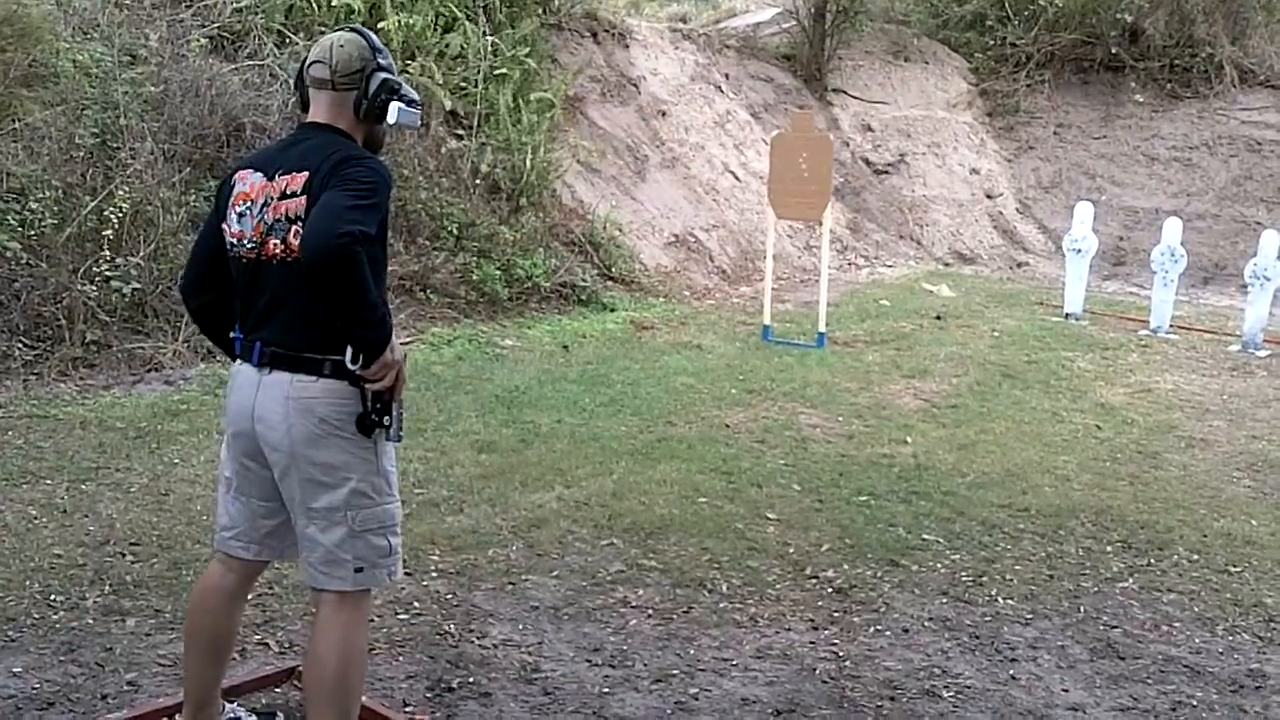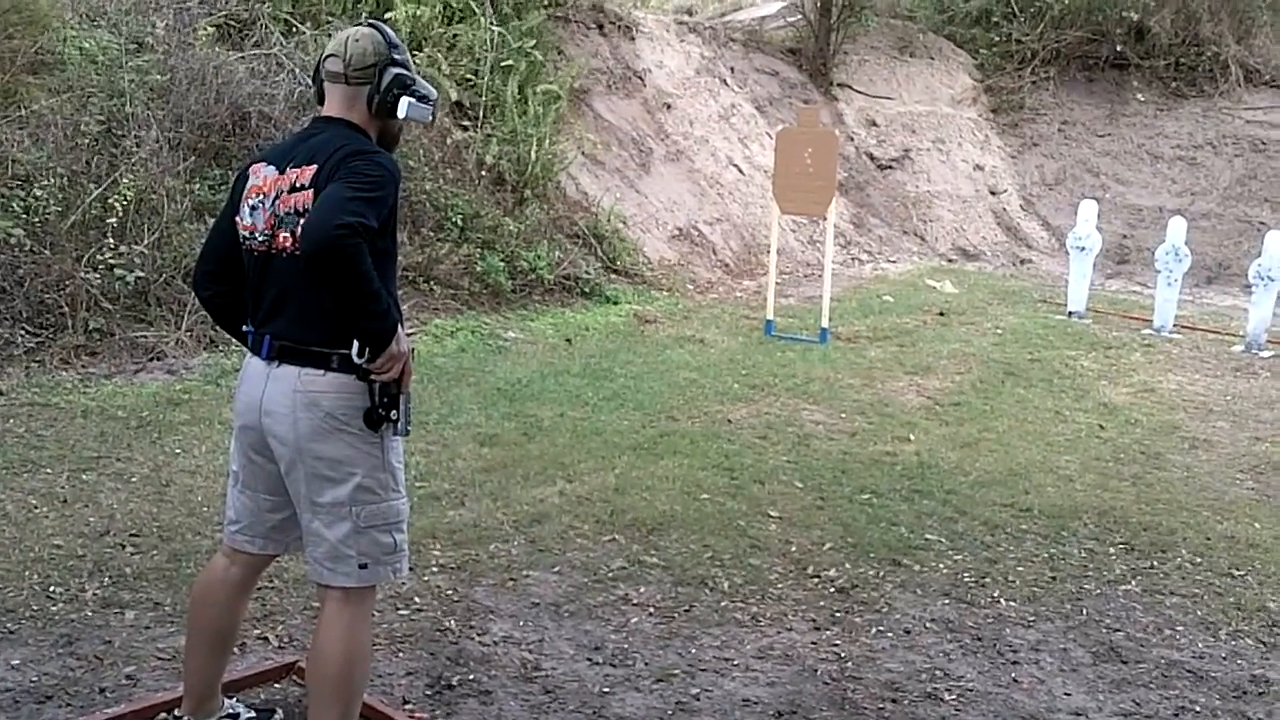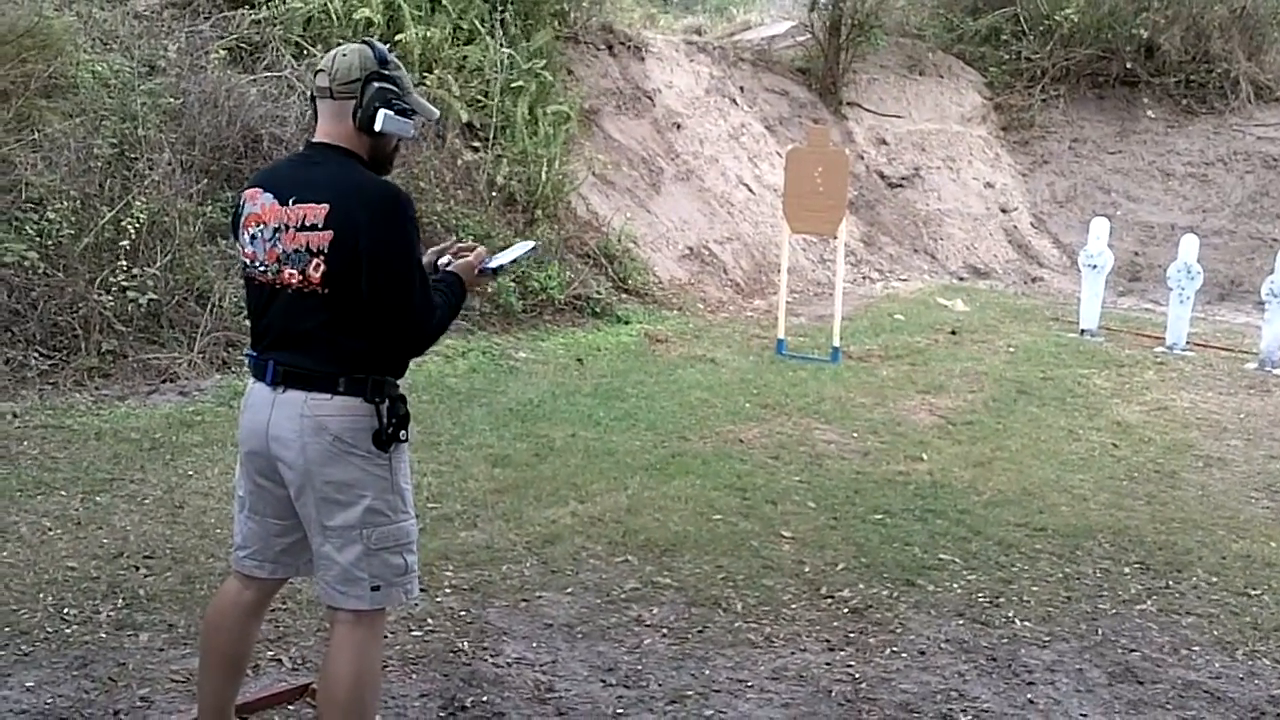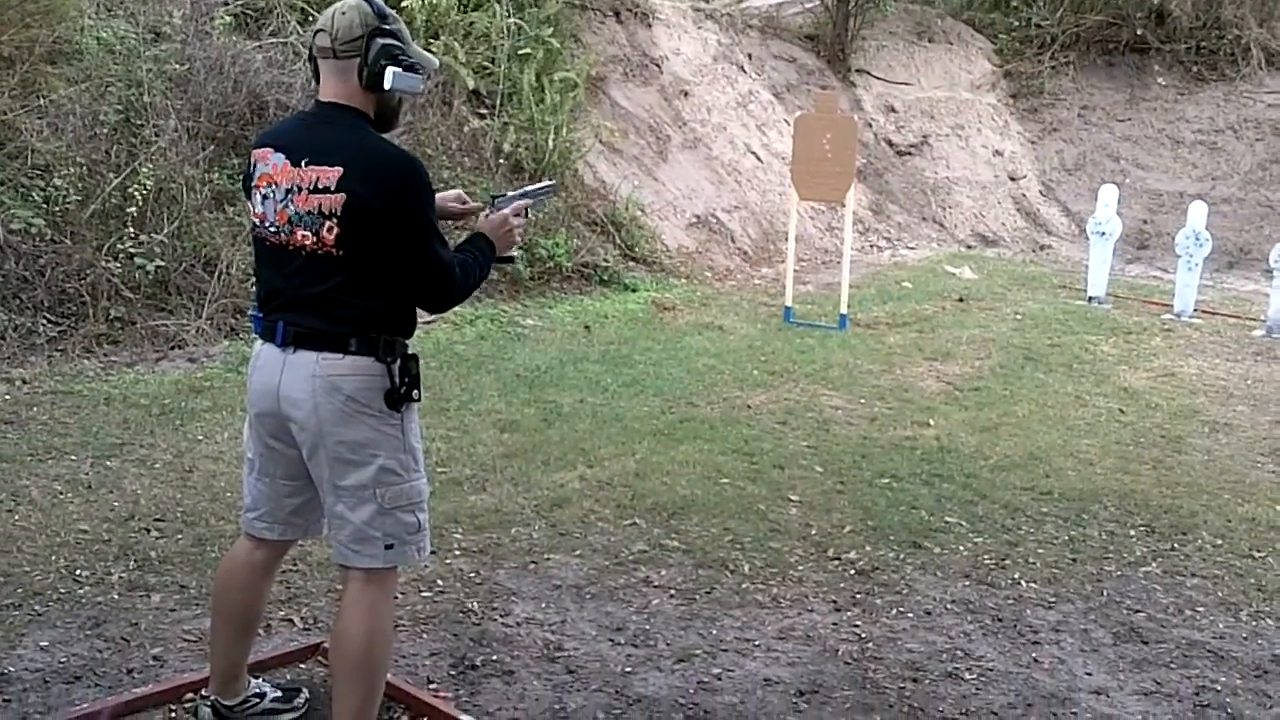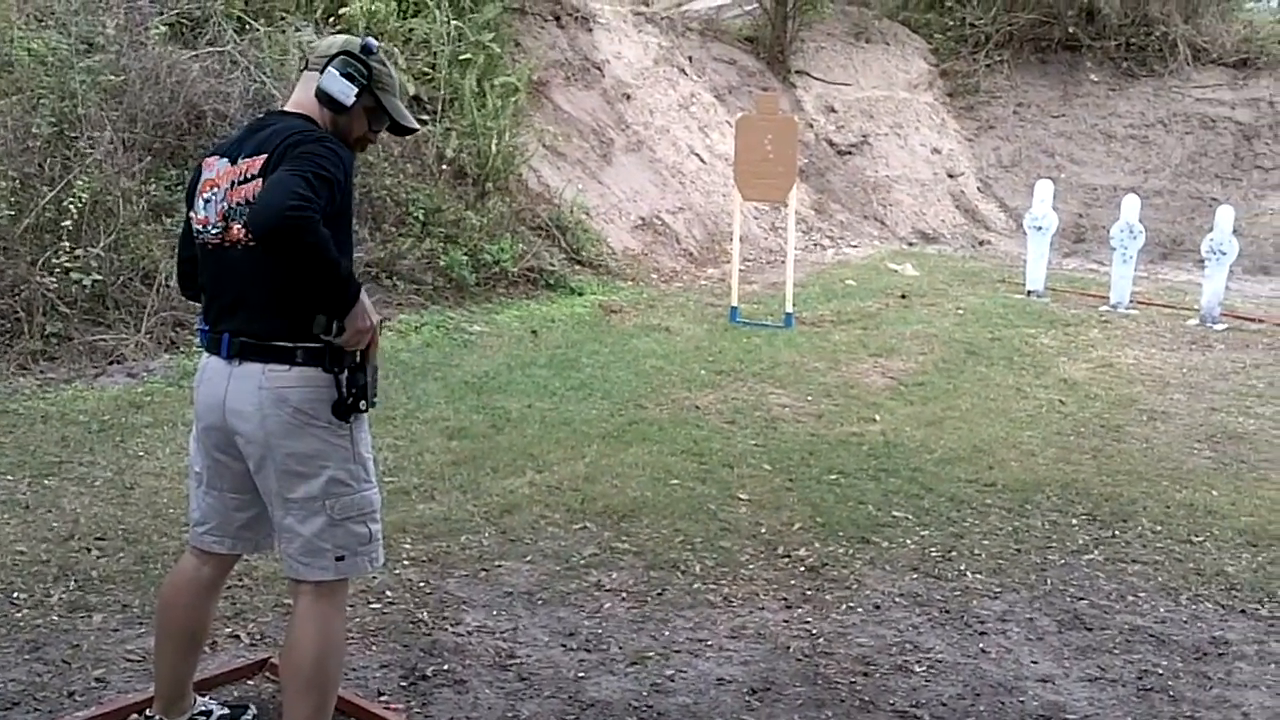
dt=1s
person 1, frame 1
left shoulder: (247, 174)
right shoulder: (358, 169)
left elbow: (199, 288)
right elbow: (331, 248)
left wrist: (251, 352)
right wrist: (378, 340)
left hip: (249, 389)
right hip: (326, 402)
left knee: (235, 560)
right knee: (344, 591)
person 1, frame 2
left shoulder: (263, 165)
right shoulder: (367, 162)
left elbow: (212, 278)
right elbow: (331, 240)
right wrist: (383, 329)
left hip: (258, 382)
right hip: (332, 397)
left knee: (240, 553)
right knee: (349, 587)
person 1, frame 3
left shoulder: (258, 191)
right shoulder: (378, 201)
right elbow: (409, 332)
left wrist: (418, 270)
right wrist: (453, 282)
left hip: (264, 405)
right hip: (342, 421)
left knee: (250, 578)
right knee: (359, 609)
person 1, frame 4
left shoulder: (267, 149)
right shoulder: (390, 168)
right elbow: (436, 289)
left wrist: (425, 212)
right wrist: (486, 242)
left hip: (273, 364)
right hip: (351, 382)
left knee: (260, 537)
right knee: (370, 570)
person 1, frame 5
left shoulder: (219, 156)
right shoulder: (315, 148)
left elbow: (192, 275)
right elbow: (282, 218)
right wrist: (347, 296)
left hip: (218, 376)
right hip: (295, 390)
left knee: (208, 551)
right knee: (322, 582)
